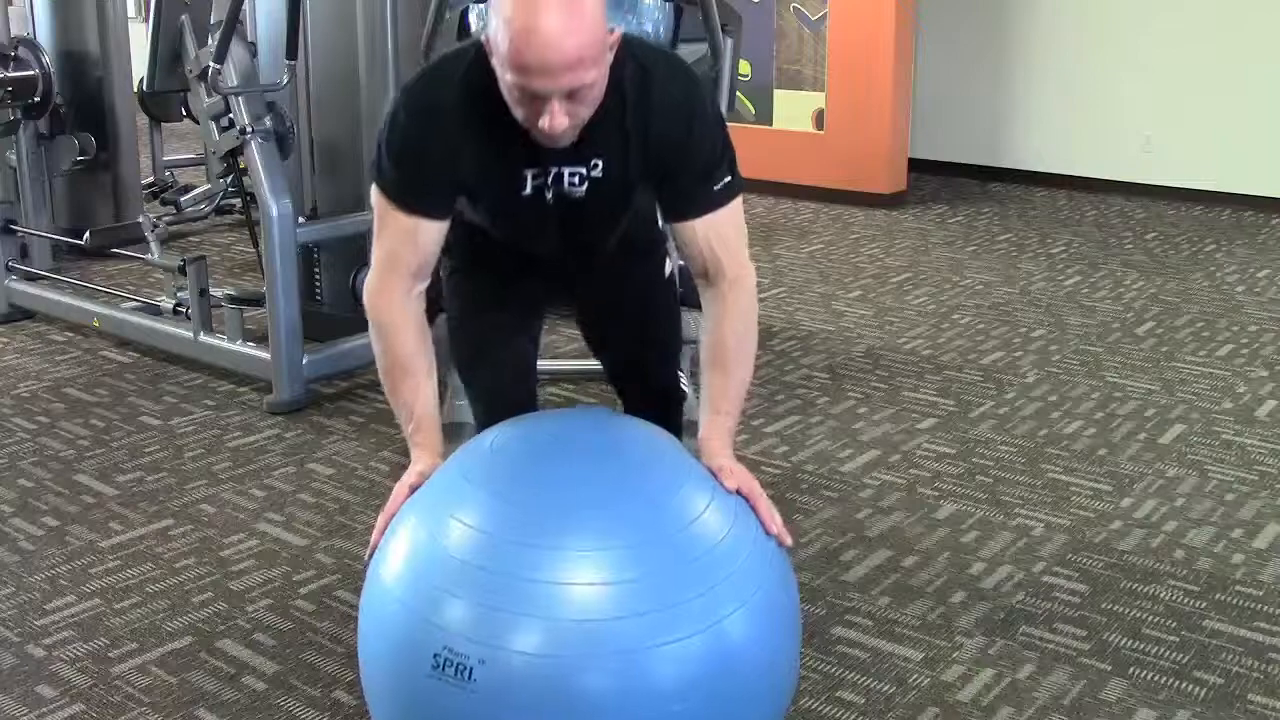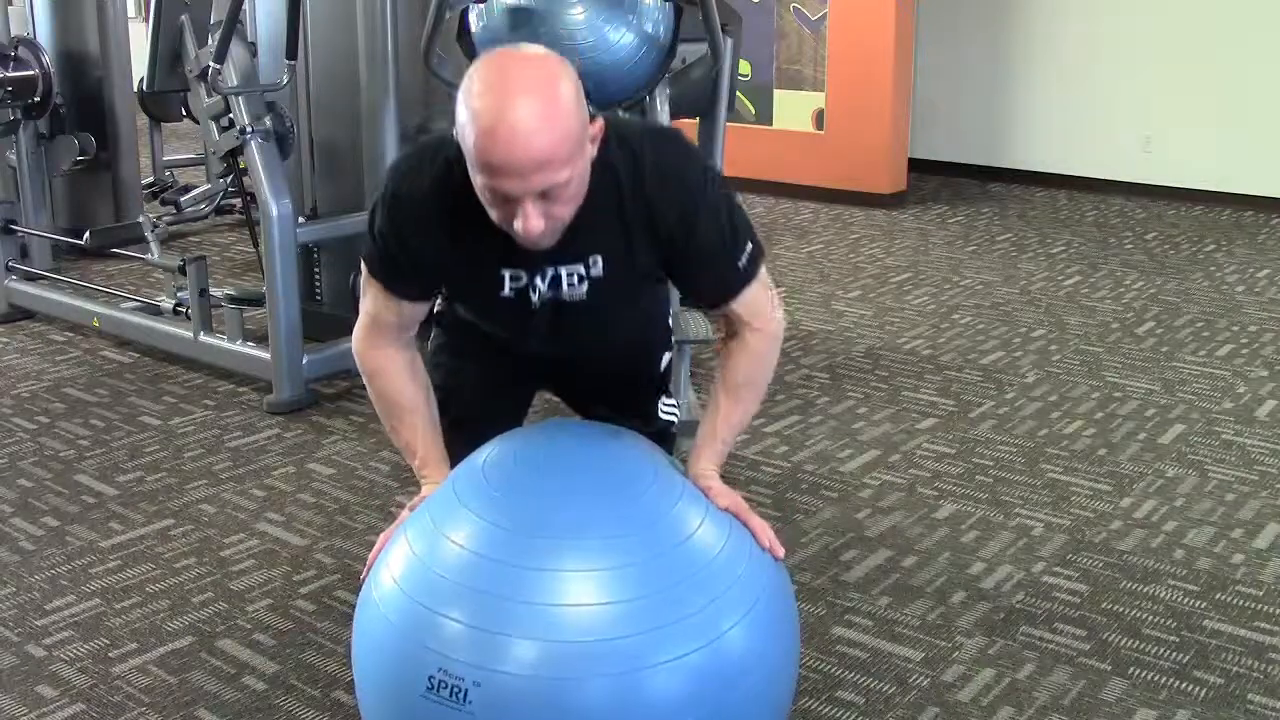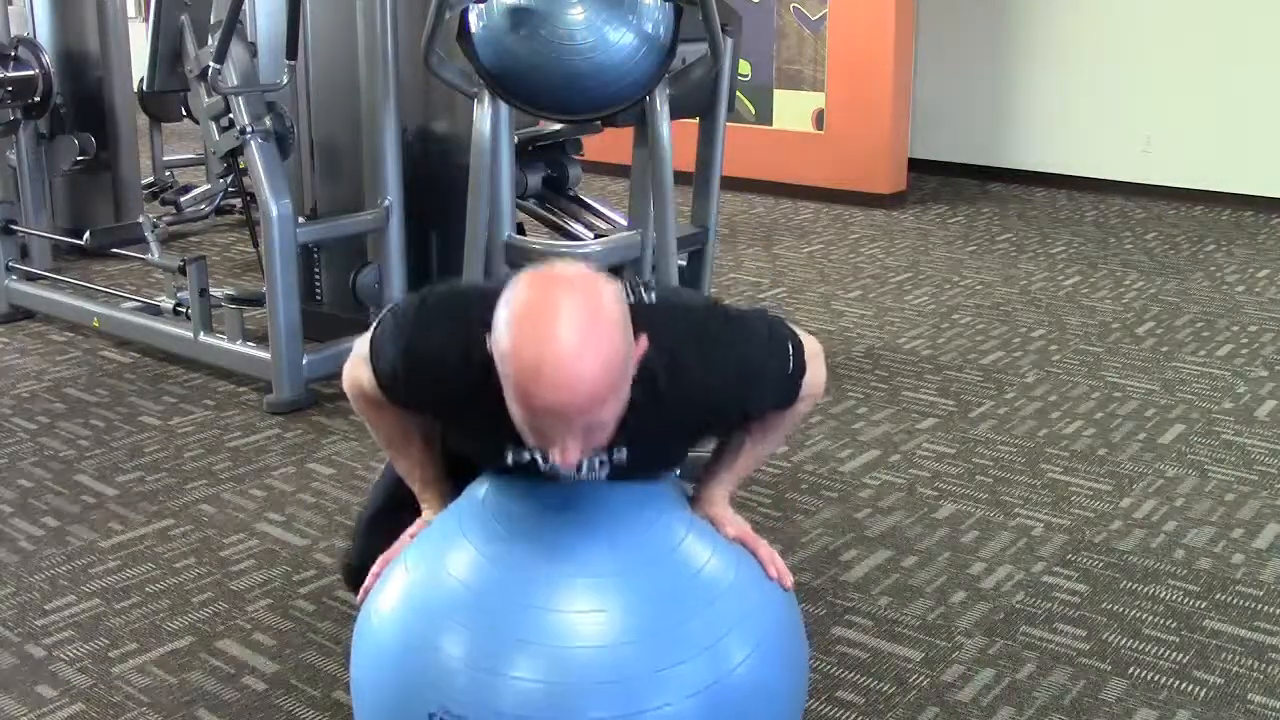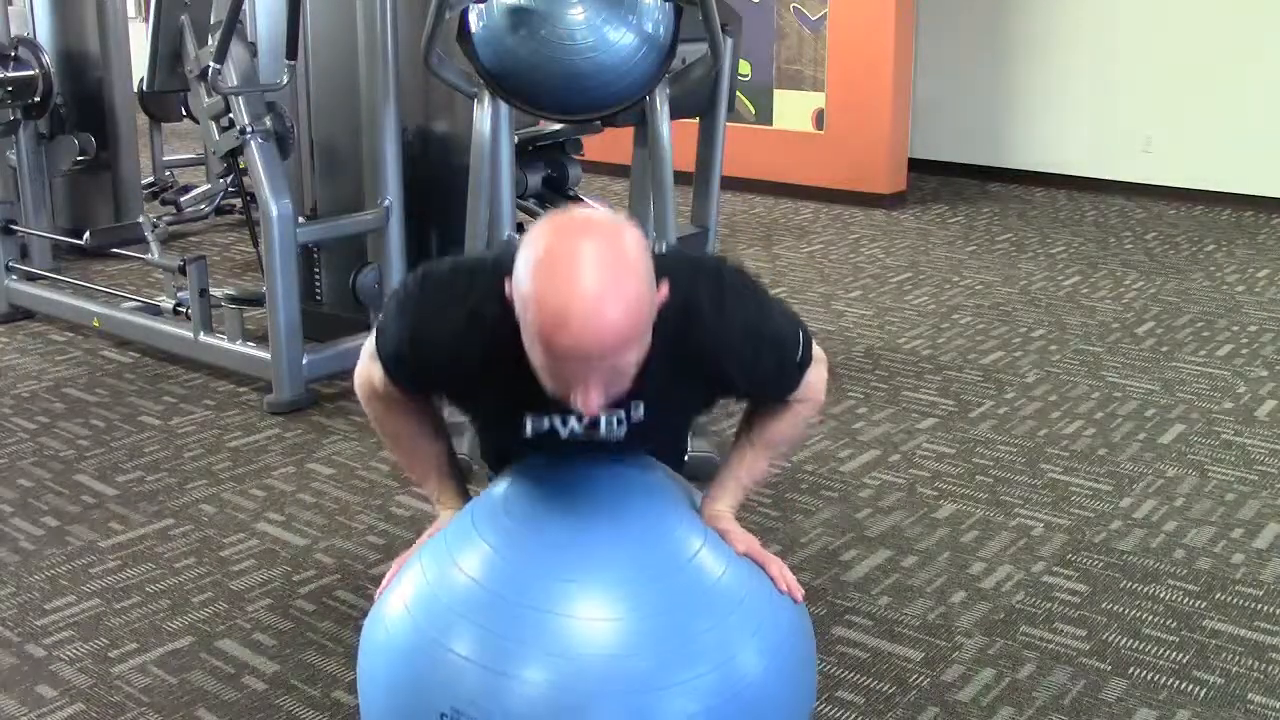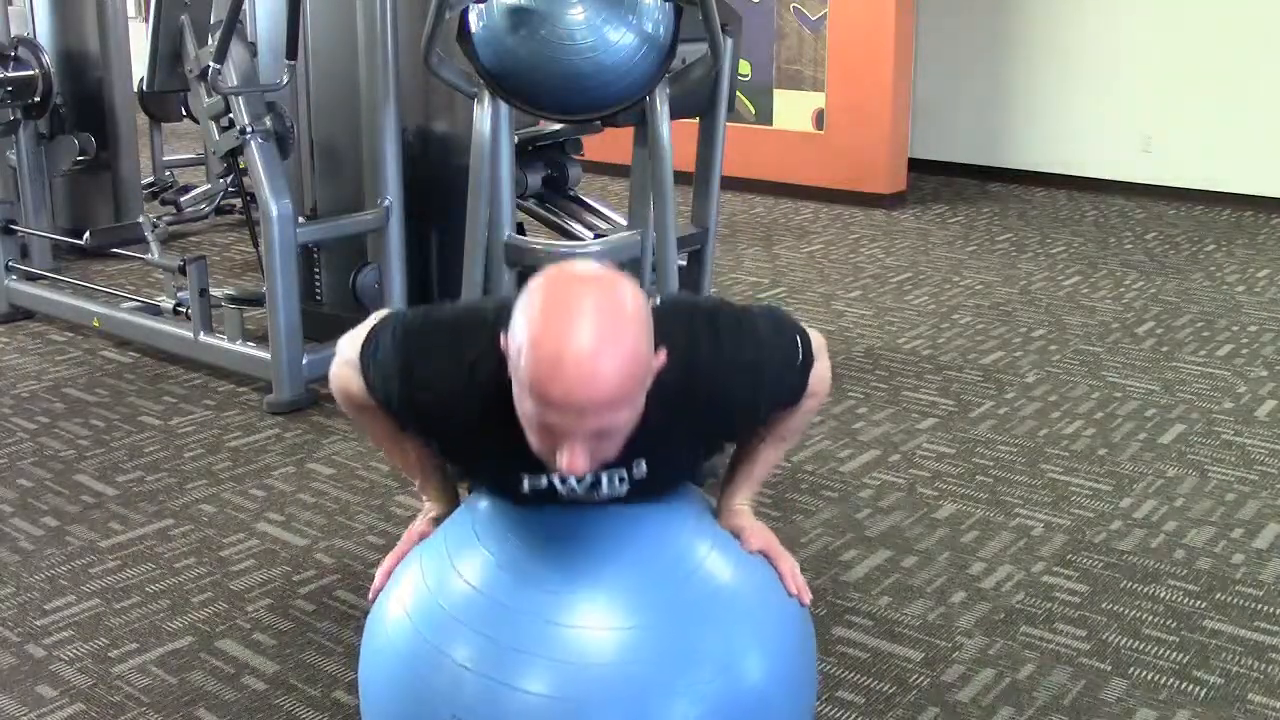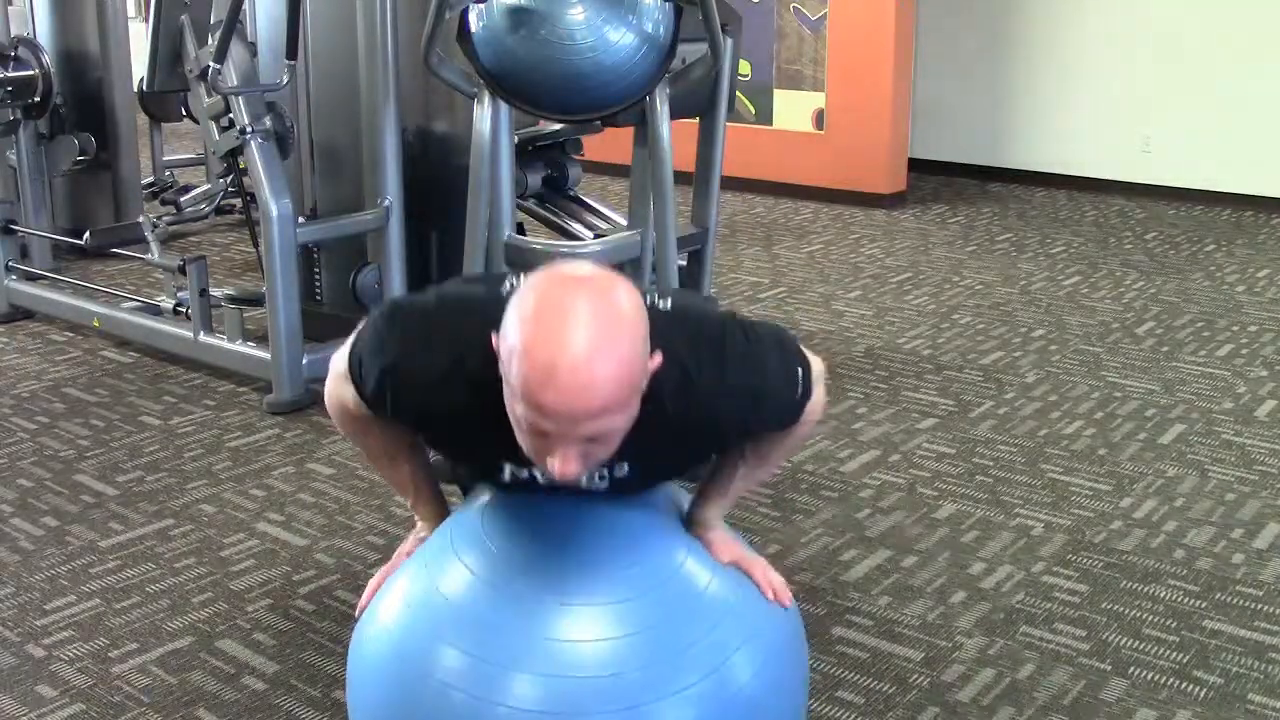
dt=0.5s
person 1, frame 1
left shoulder: (668, 94)
right shoulder: (436, 105)
left elbow: (726, 276)
right elbow: (397, 282)
left wrist: (716, 447)
right wrist: (426, 454)
left hip: (619, 243)
right hip: (492, 249)
left knee: (656, 410)
right knee: (505, 426)
person 1, frame 2
left shoulder: (669, 176)
right shoulder: (420, 191)
left elbow: (756, 322)
right elbow: (383, 336)
left wrist: (705, 469)
right wrist: (435, 481)
left hip: (623, 343)
right hip: (483, 339)
person 1, frame 3
left shoulder: (704, 357)
right shoulder: (437, 342)
left elbow: (808, 372)
right elbow: (362, 378)
left wrist: (714, 494)
right wrist: (435, 502)
right knee: (372, 570)
person 1, frame 4
left shoulder: (718, 310)
right shoulder: (445, 313)
left elbow: (803, 385)
right elbow: (378, 383)
left wrist: (720, 503)
right wrist: (451, 506)
person 1, frame 5
left shoulder: (719, 359)
right shoulder: (441, 364)
left elbow: (812, 376)
right elbow: (349, 366)
left wrist: (735, 502)
right wrist: (437, 496)
person 1, frame 6
left shoulder: (716, 370)
right shoulder: (427, 351)
left elbow: (805, 391)
right elbow: (346, 390)
left wrist: (709, 516)
right wrist: (430, 518)
